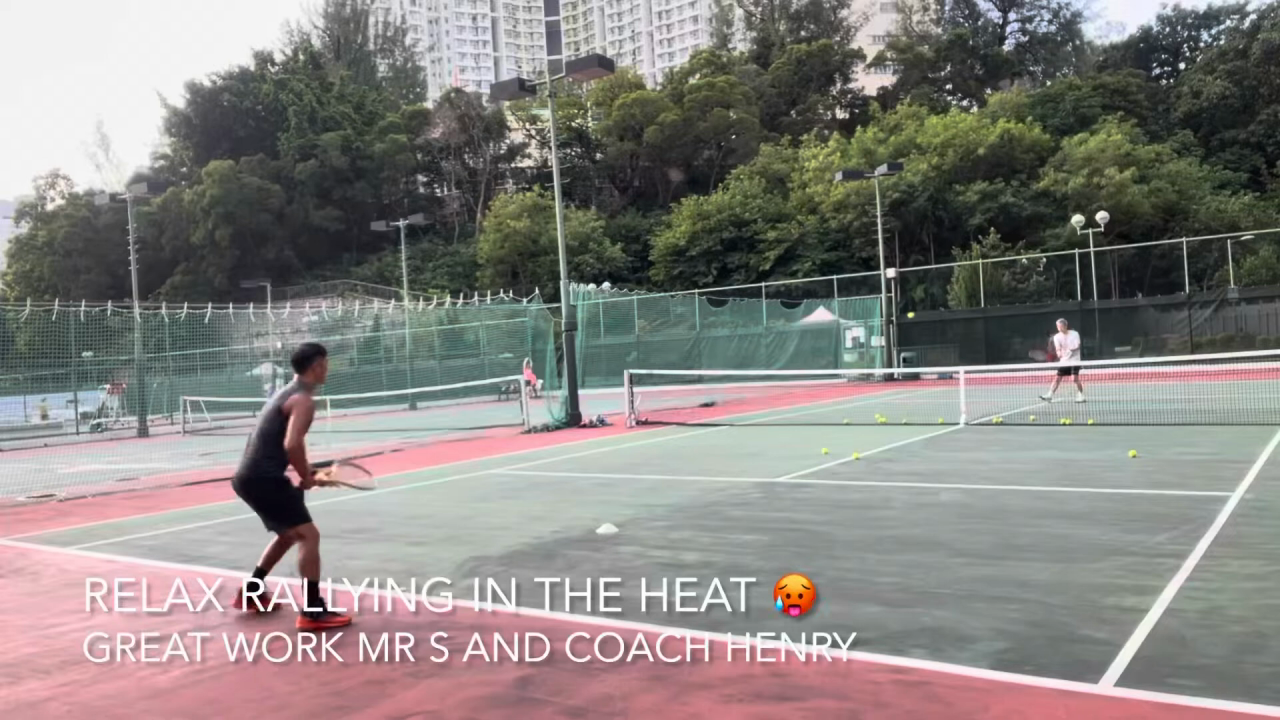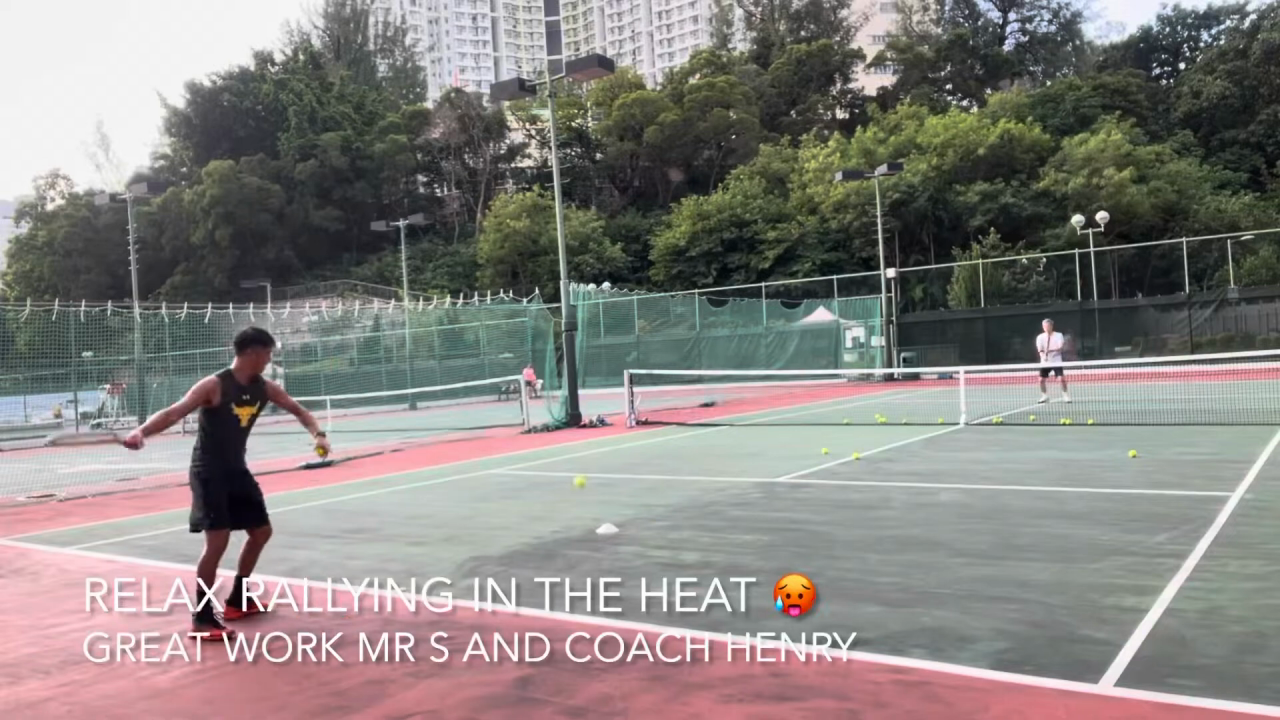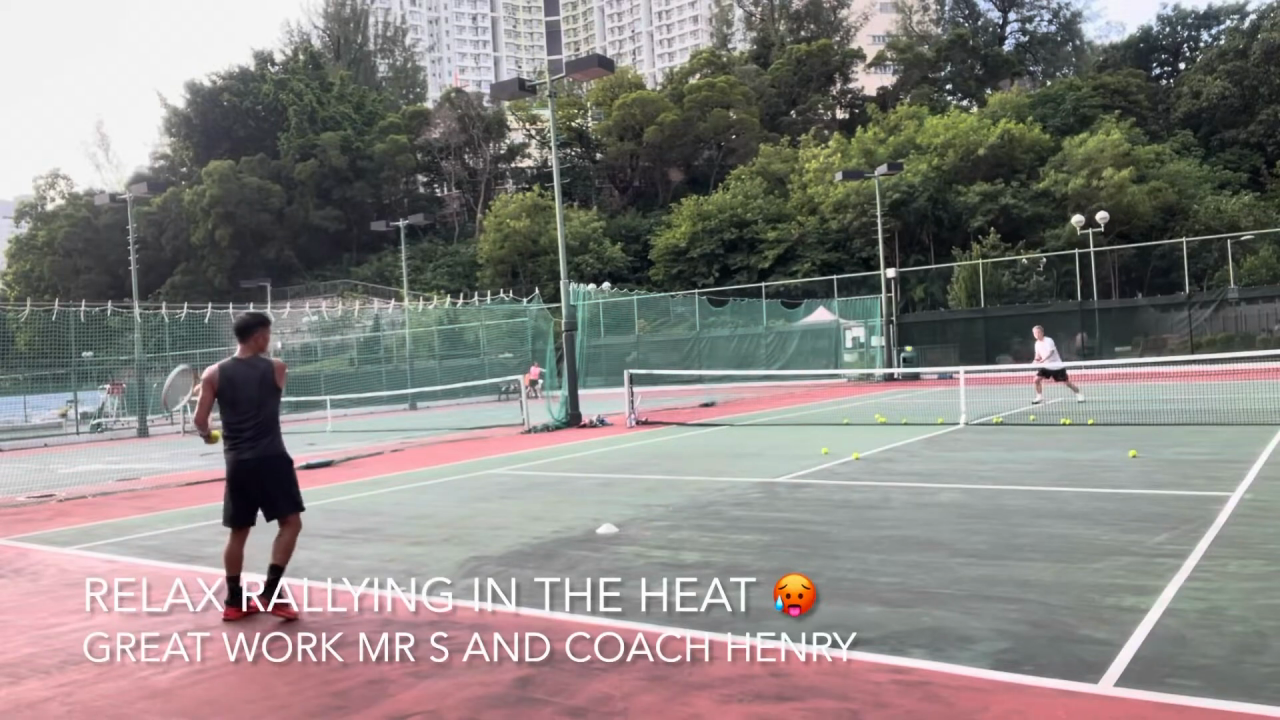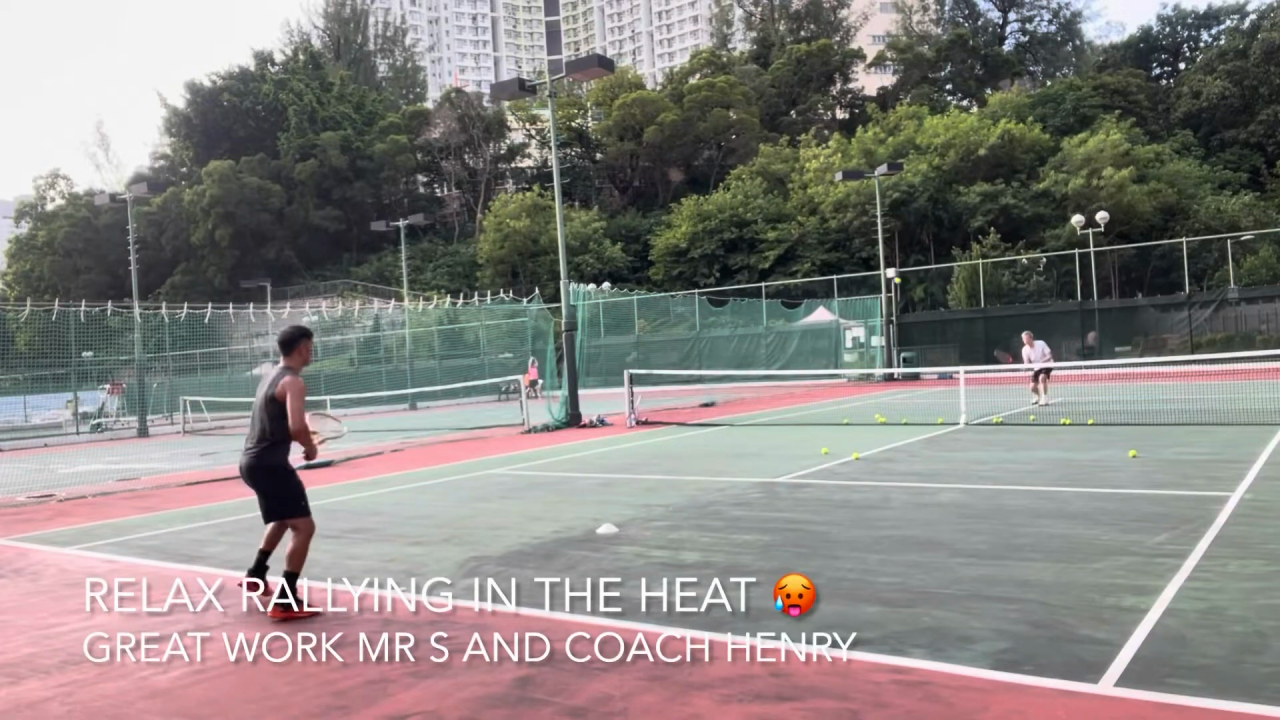
dt=0.7s
person 1, frame 1
left shoulder: (287, 394)
right shoulder: (303, 400)
right elbow: (292, 445)
left wrist: (303, 471)
right wrist: (306, 475)
left hip: (248, 477)
right hip: (263, 477)
left knee: (289, 532)
right knee: (308, 535)
left ankle: (250, 592)
right ankle: (312, 612)
person 1, frame 2
left shoulder: (264, 387)
right shoulder: (213, 386)
left elbow: (296, 410)
right elbow: (172, 413)
left wrist: (318, 434)
right wrist: (140, 432)
left hip: (236, 471)
right hip: (208, 473)
left knee: (261, 531)
right knee: (217, 541)
left ankle: (236, 601)
right ankle: (202, 617)
person 1, frame 3
left shoulder: (214, 373)
right shoulder: (276, 369)
left elbow: (200, 420)
left wrist: (207, 434)
left hip: (237, 462)
right hip: (271, 459)
left knee: (238, 532)
right knee: (290, 523)
left ankle: (234, 602)
right ankle: (269, 592)
person 1, frame 4
left shoulder: (274, 377)
right shoulder: (293, 382)
right elbow: (296, 425)
left wrist: (303, 438)
right wrist: (310, 445)
left hip: (256, 462)
right hip: (267, 464)
left knee: (283, 520)
right knee: (303, 527)
left ankle: (257, 575)
right ankle: (284, 602)
